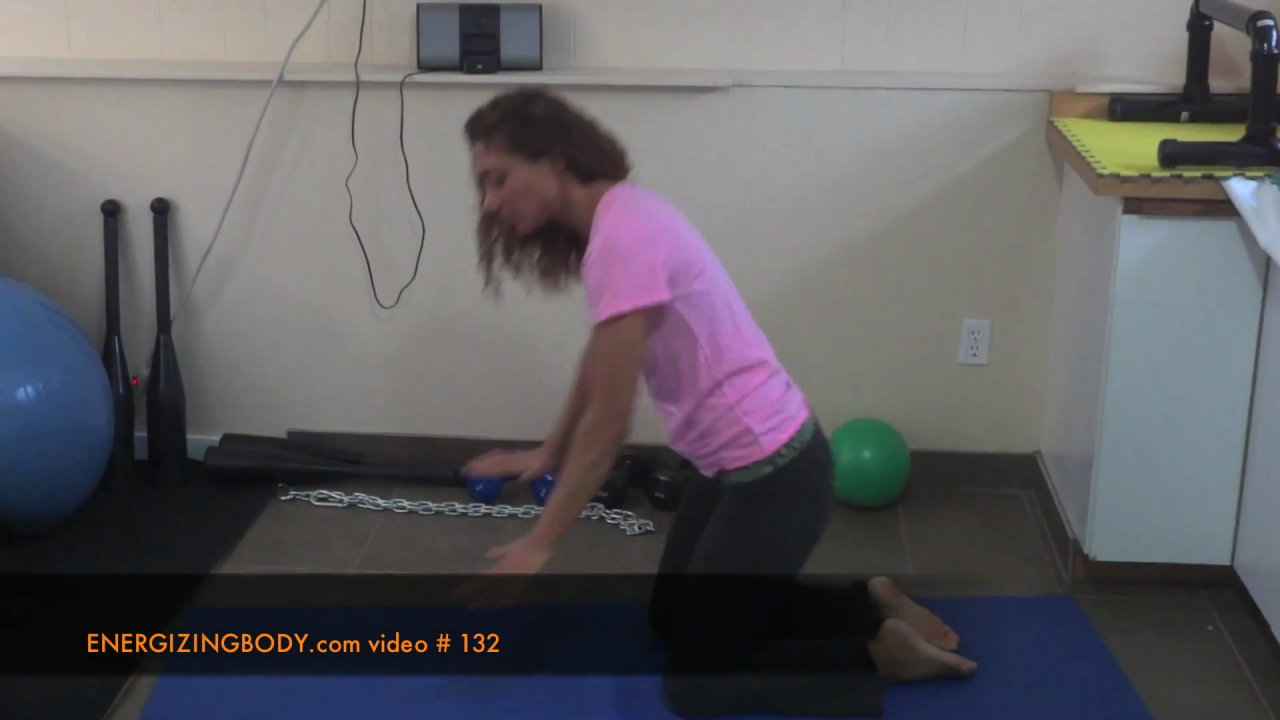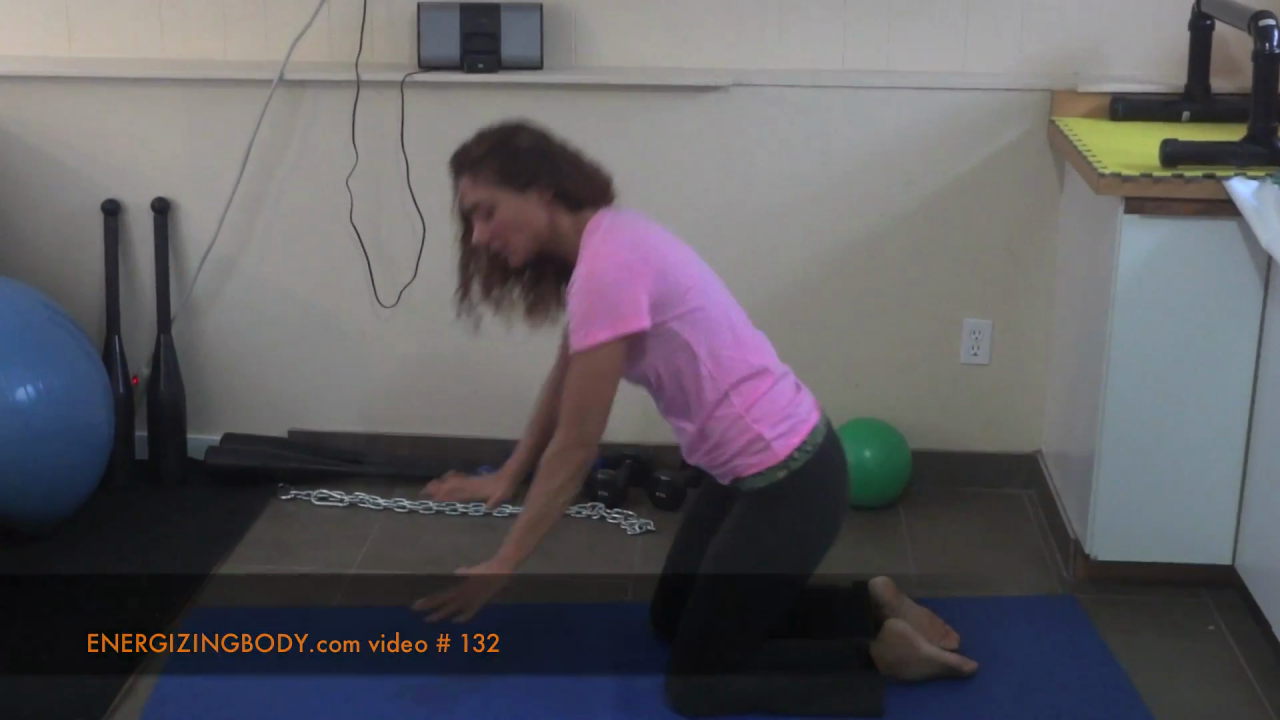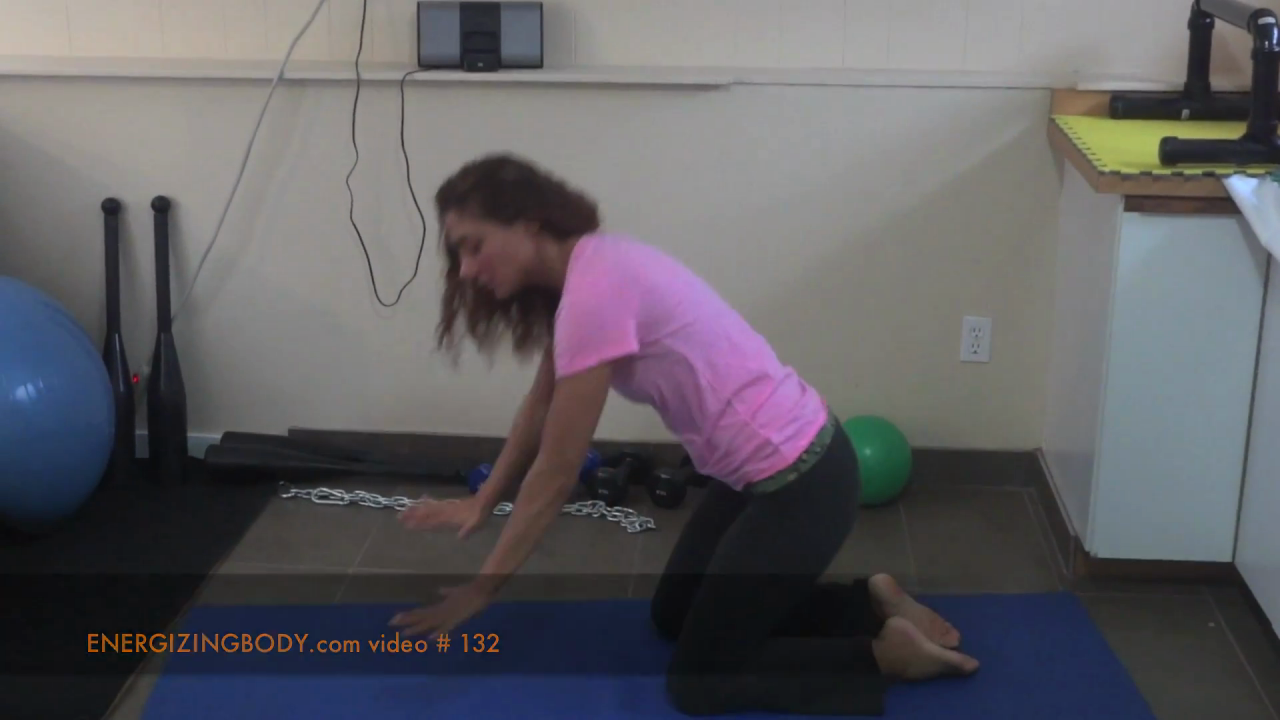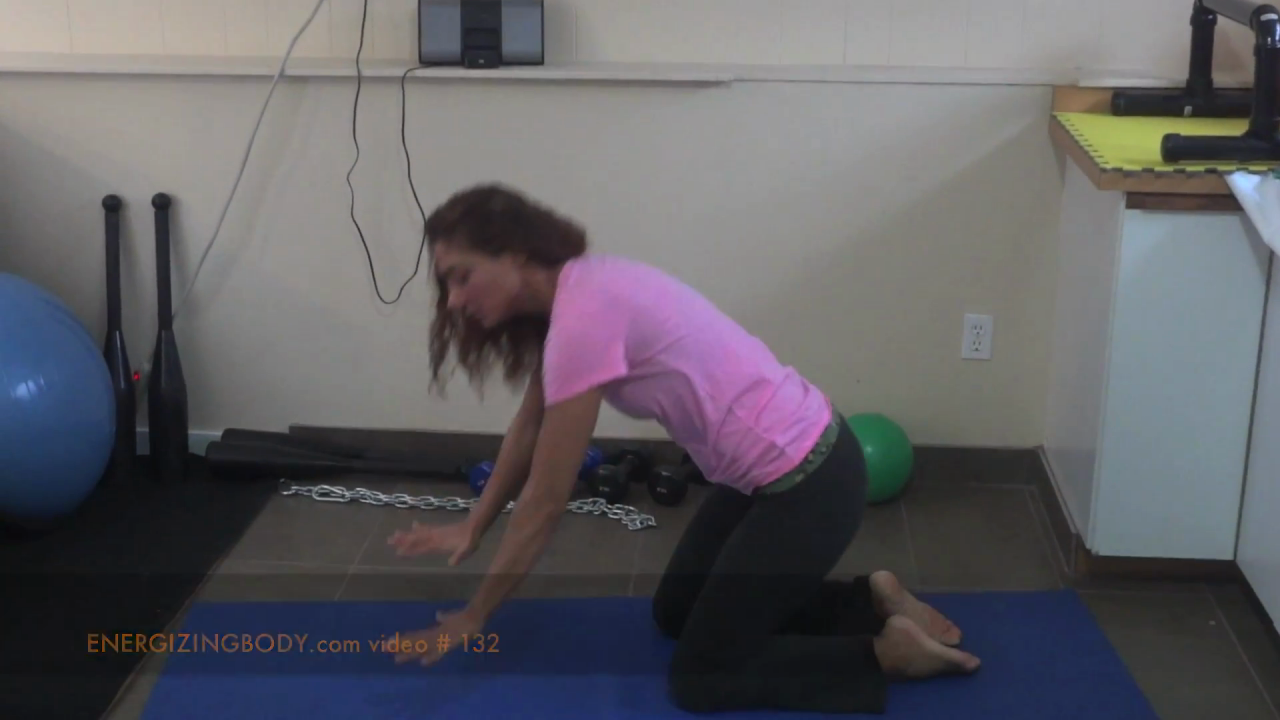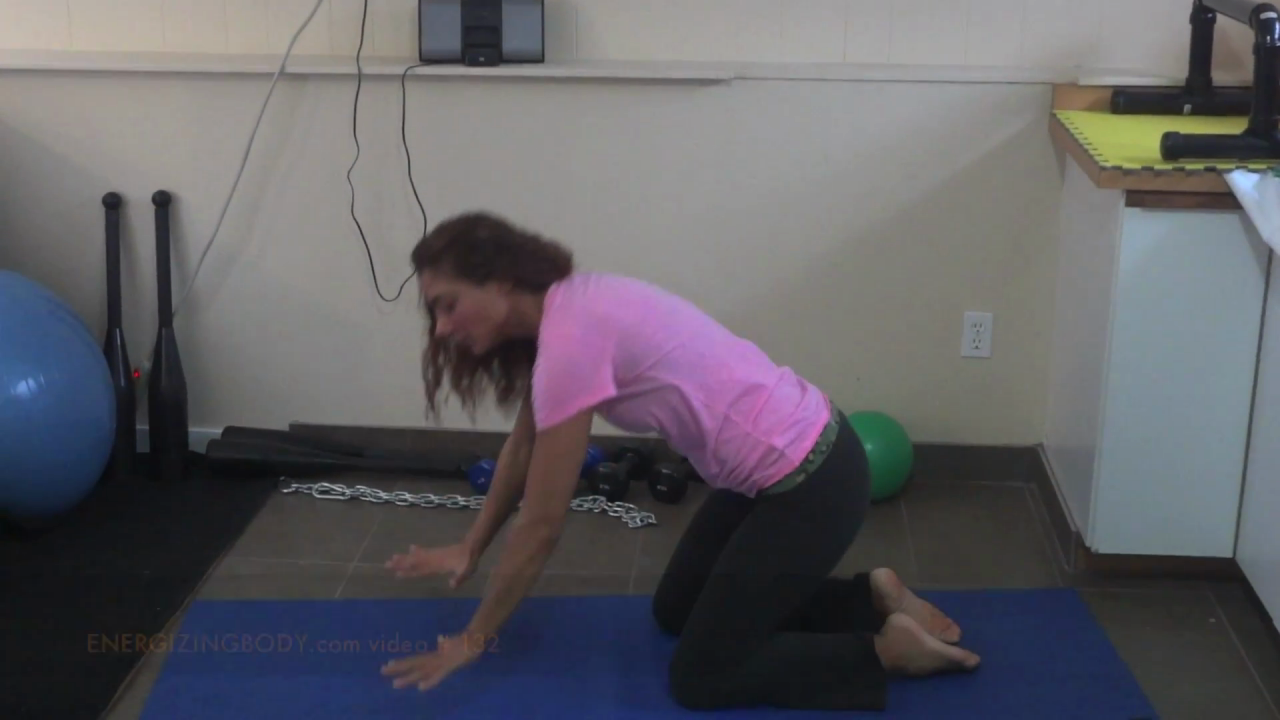
dt=0.1s
person 1, frame 1
left shoulder: (622, 238)
right shoulder: (618, 216)
left elbow: (609, 414)
right elbow: (601, 362)
left wrist: (540, 542)
right wrist: (549, 452)
left hip: (772, 474)
right hip: (739, 462)
right knee: (673, 619)
left ankle: (883, 650)
right ankle: (865, 604)
person 1, frame 2
left shoulder: (607, 265)
right shoulder: (601, 243)
left elbow: (576, 445)
right elbow: (562, 385)
left wrist: (500, 569)
right wrist: (507, 478)
left hip: (790, 480)
right hip: (755, 468)
right knee: (672, 617)
left ankle: (886, 650)
right ankle: (869, 604)
person 1, frame 3
left shoulder: (594, 291)
right shoulder: (590, 265)
left elbow: (558, 469)
right elbow: (541, 405)
left wrist: (480, 589)
right wrist: (481, 503)
left hip: (801, 483)
right hip: (766, 468)
right knee: (672, 616)
left ankle: (887, 650)
right ankle: (867, 602)
person 1, frame 4
left shoulder: (584, 317)
right shoulder: (576, 290)
left elbow: (548, 497)
right elbow: (531, 426)
left wrist: (472, 617)
right wrist: (472, 529)
left hip: (808, 483)
right hip: (776, 464)
right knee: (674, 611)
left ankle: (889, 647)
right ankle: (870, 600)
person 1, frame 5
left shoulder: (571, 338)
right shoulder: (567, 308)
left elbow: (543, 522)
right elbow: (523, 446)
left wrist: (471, 642)
right wrist: (468, 550)
left hip: (810, 483)
right hip: (778, 465)
left knee: (700, 678)
right knee: (674, 612)
left ankle: (887, 647)
right ankle: (868, 598)
